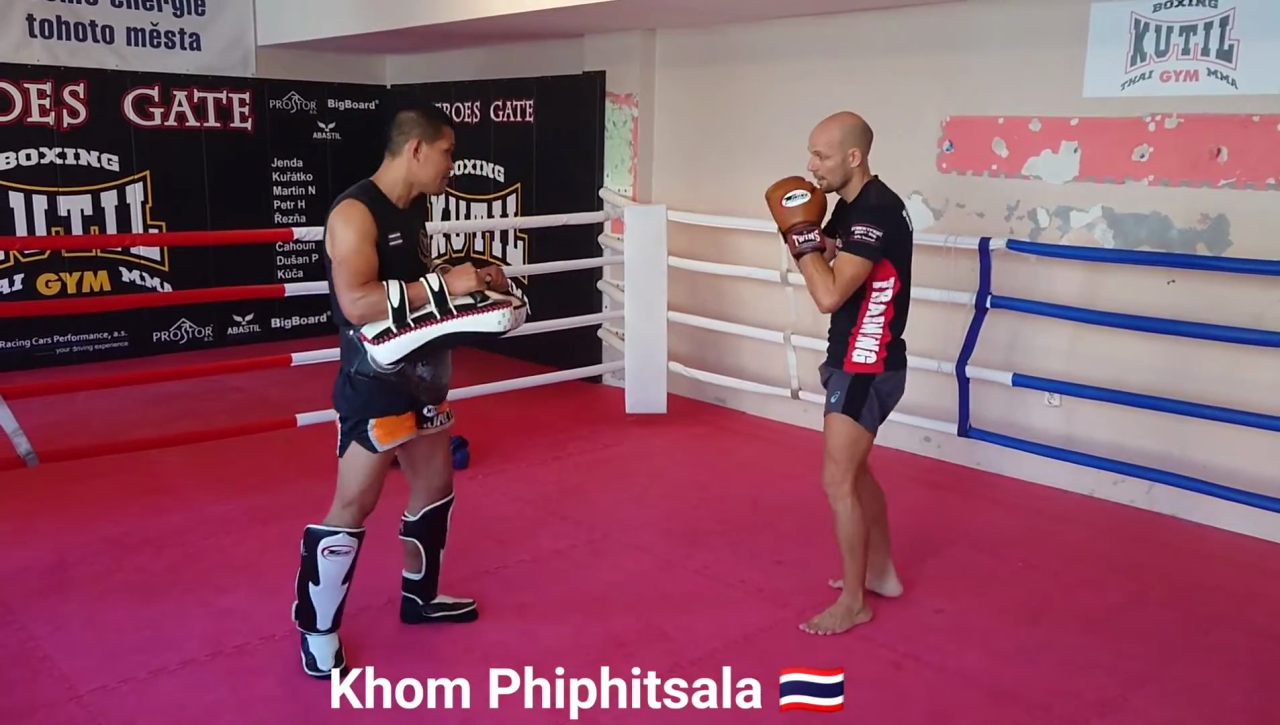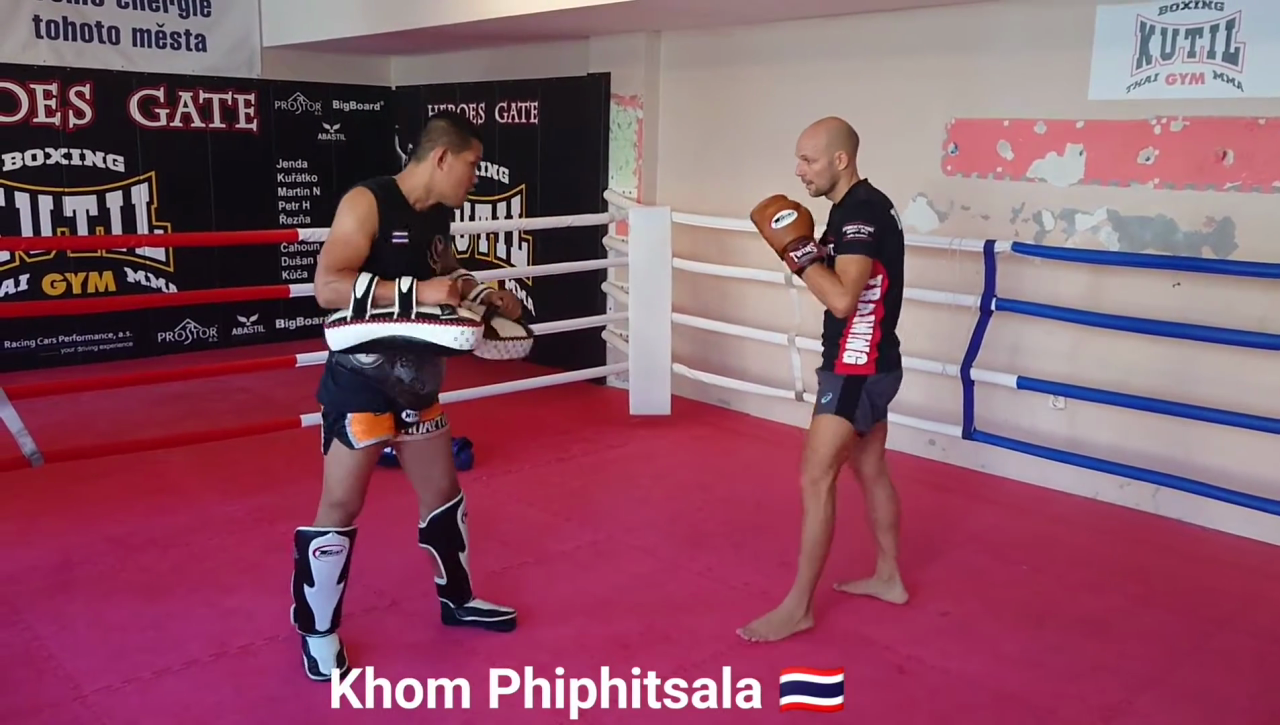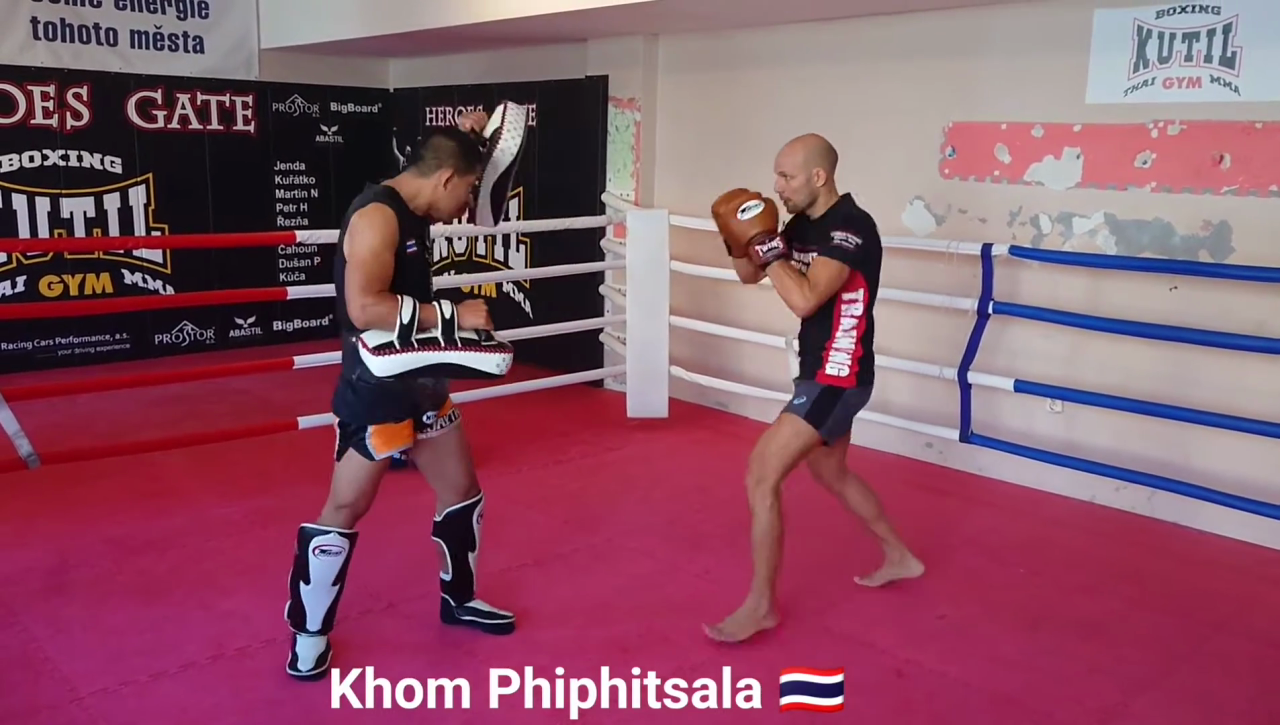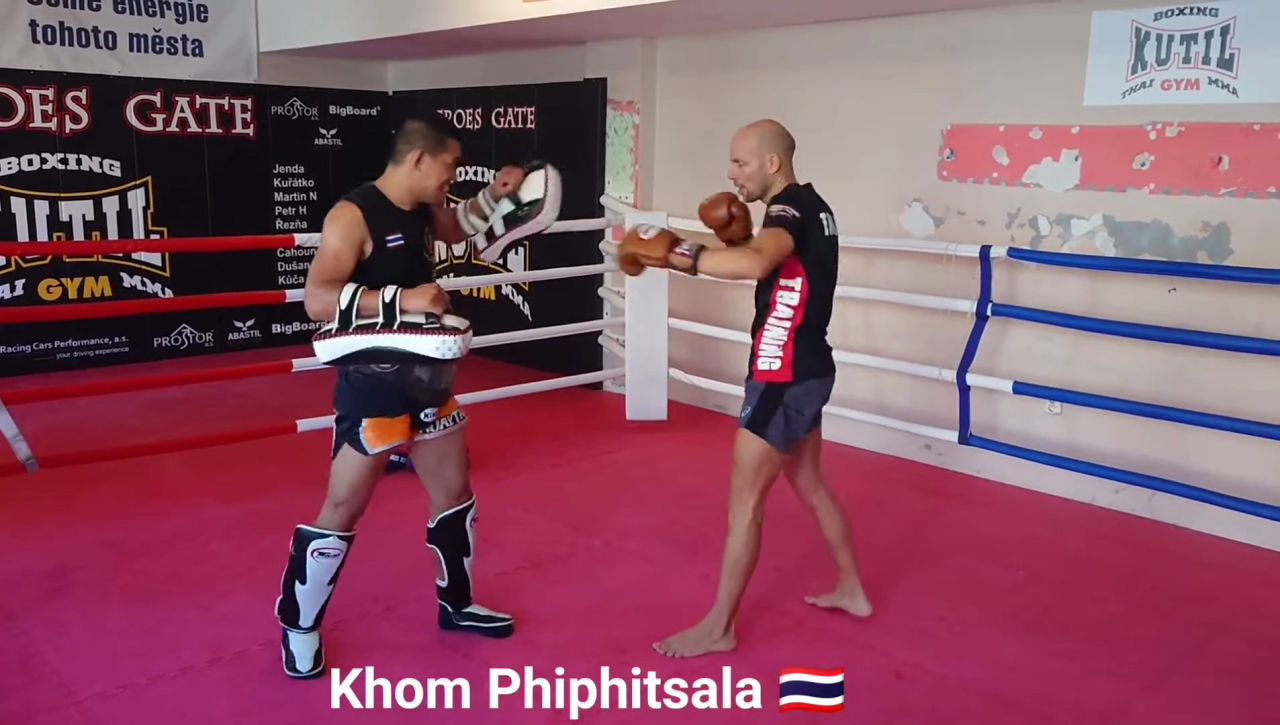
dt=0.5s
person 1, frame 1
left shoulder: (411, 209)
right shoulder: (354, 213)
right elbow: (357, 301)
left wrist: (471, 278)
right wrist: (443, 284)
left hip: (421, 381)
right hip: (372, 389)
left knee: (437, 492)
right knee: (351, 512)
left ankle: (420, 596)
right ankle: (316, 628)
person 1, frame 2
left shoulder: (438, 216)
right shoulder: (367, 203)
right elbow: (331, 287)
left wrist: (488, 297)
right wrist: (415, 291)
left hip: (417, 384)
right hip: (358, 385)
left knee: (444, 496)
right knee: (339, 511)
left ankle: (457, 600)
right ankle: (321, 631)
person 1, frame 3
left shoulder: (413, 208)
right shoulder: (376, 216)
left elbow: (471, 197)
right elbow: (364, 307)
left wrist: (466, 141)
right wrist: (452, 314)
left hip: (423, 387)
right hip: (376, 393)
left knee: (463, 493)
right knee: (343, 513)
left ankle: (458, 599)
right ankle: (310, 631)
person 1, frame 4
left shoulder: (421, 212)
right shoulder: (352, 215)
left elbow: (469, 228)
right elbow: (318, 300)
left wrist: (498, 193)
right wrist: (401, 298)
left hip: (429, 387)
right hip: (374, 390)
left knee: (455, 497)
right knee: (341, 512)
left ankle: (457, 605)
right ankle: (299, 627)
person 2, frame 1
left shoulder: (875, 212)
right shoulder: (851, 203)
left elbow: (829, 295)
right elbow: (826, 262)
left wrist: (801, 233)
right wrist: (804, 231)
left hip: (867, 365)
right hip: (854, 359)
left knee: (838, 481)
right knee: (851, 469)
left ankle: (853, 602)
right ankle: (882, 571)
person 2, frame 2
left shoulder: (862, 212)
right shoulder: (859, 206)
left elbow: (841, 299)
right elbow: (839, 280)
left wrist: (795, 250)
right wrist: (806, 249)
left hip: (858, 367)
right hip: (871, 363)
left knee: (816, 482)
right knee: (870, 470)
left ankle: (797, 608)
right ankle: (888, 577)
person 2, frame 3
left shoulder: (850, 227)
right shoulder: (805, 222)
left elbow: (803, 299)
right elbow: (750, 274)
left wrist: (764, 241)
right wrist: (739, 239)
left hip: (836, 378)
right hip: (826, 373)
left knee: (760, 476)
right knee: (830, 471)
left ankle: (759, 604)
right ankle: (898, 558)
person 2, frame 4
left shoulder: (793, 208)
right shoulder: (806, 210)
left elbow: (753, 264)
left wrist: (677, 251)
right wrist: (738, 236)
left hip: (782, 378)
right hip: (808, 372)
left knee: (744, 502)
right knee: (809, 484)
left ankle: (718, 628)
right ankle: (852, 591)
